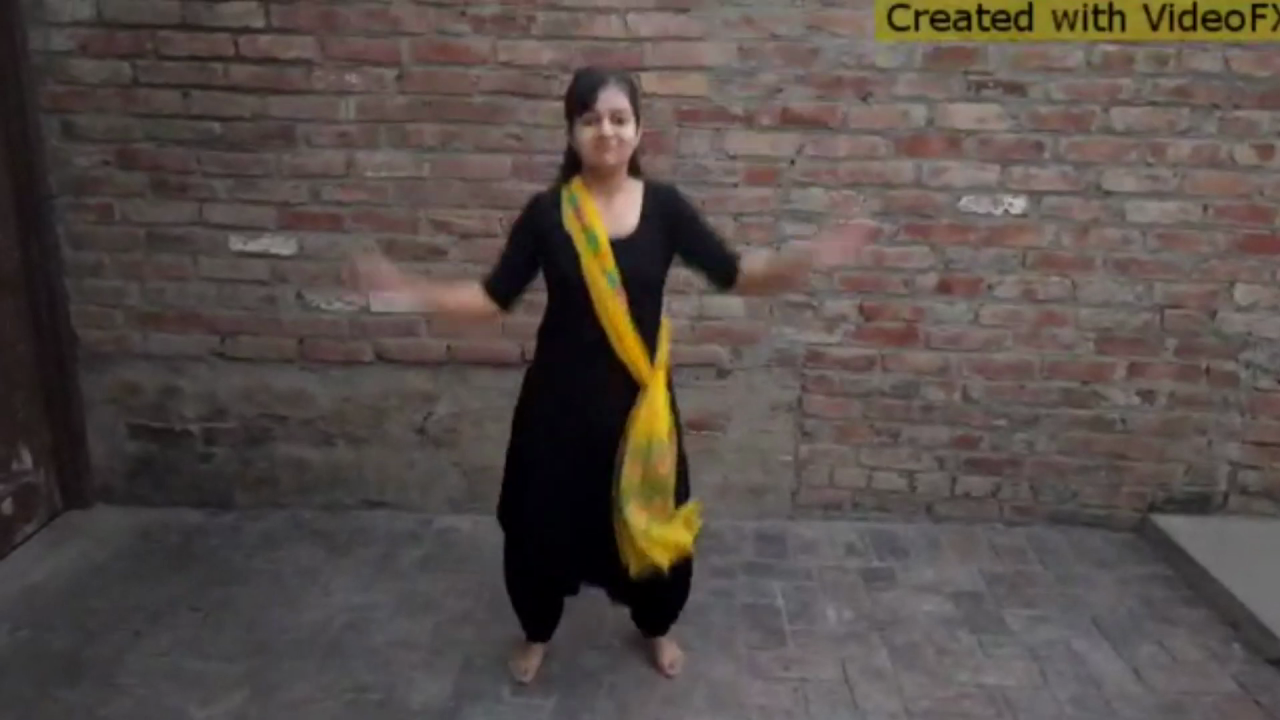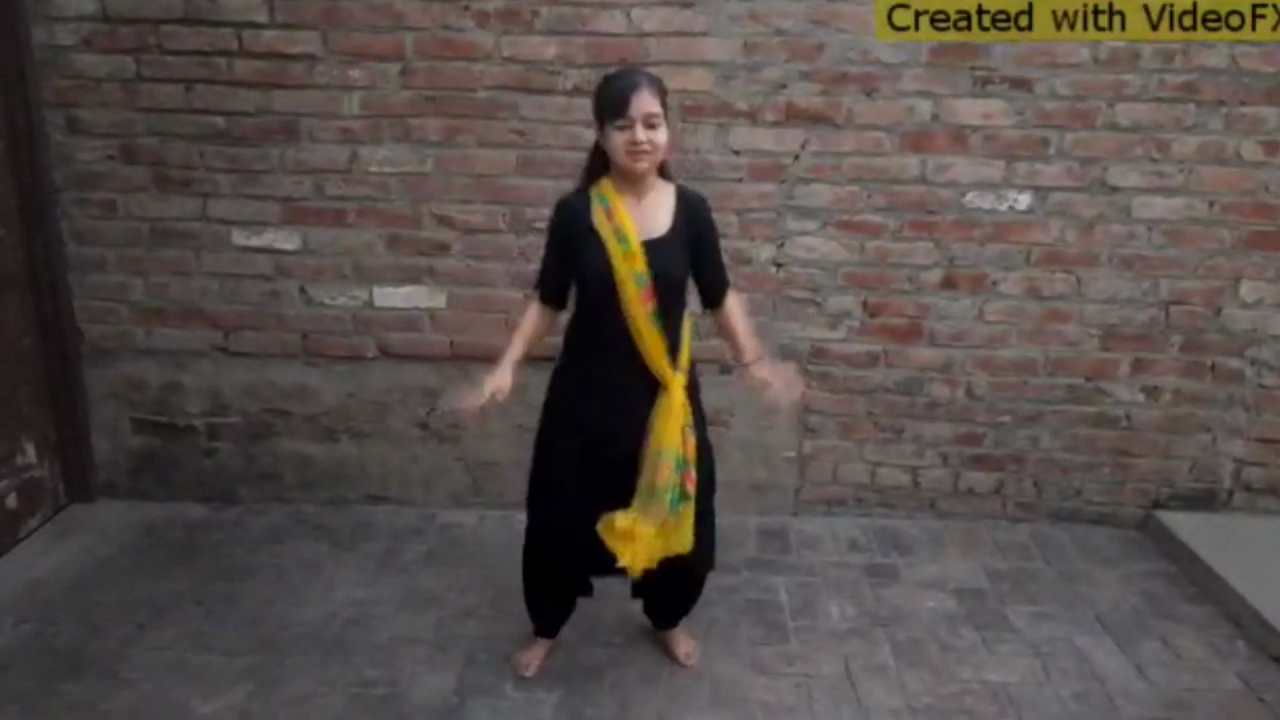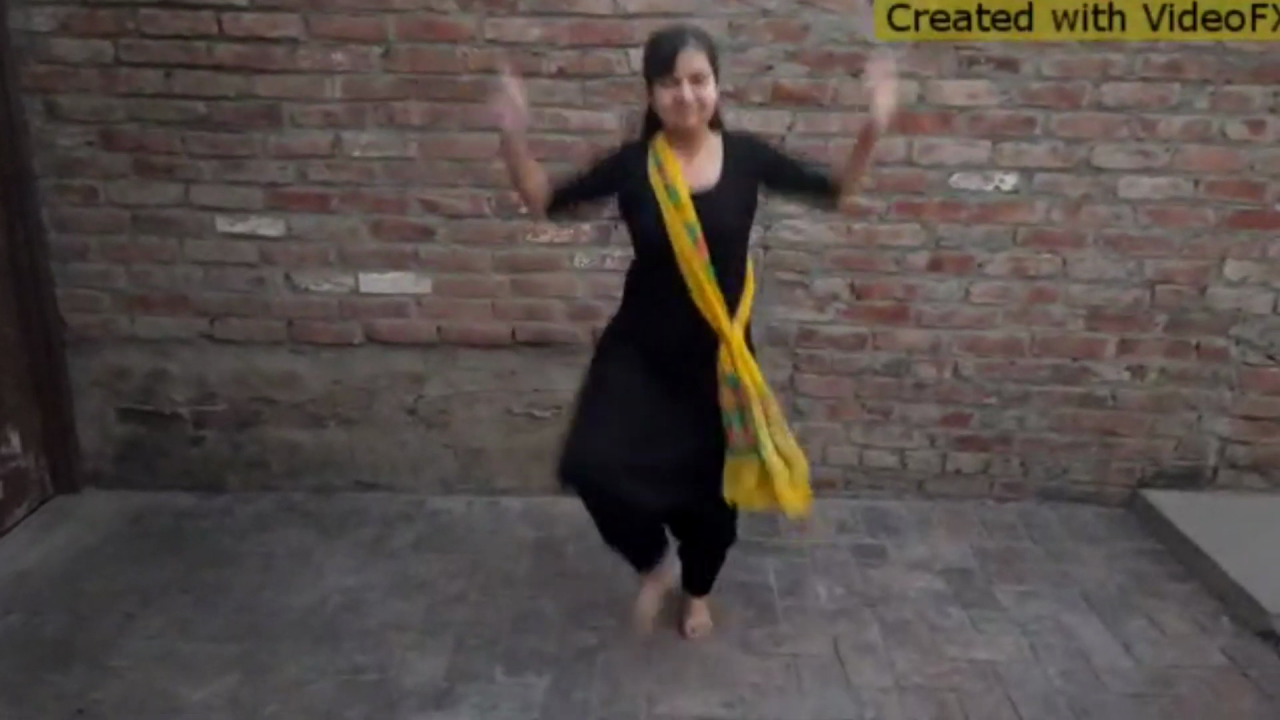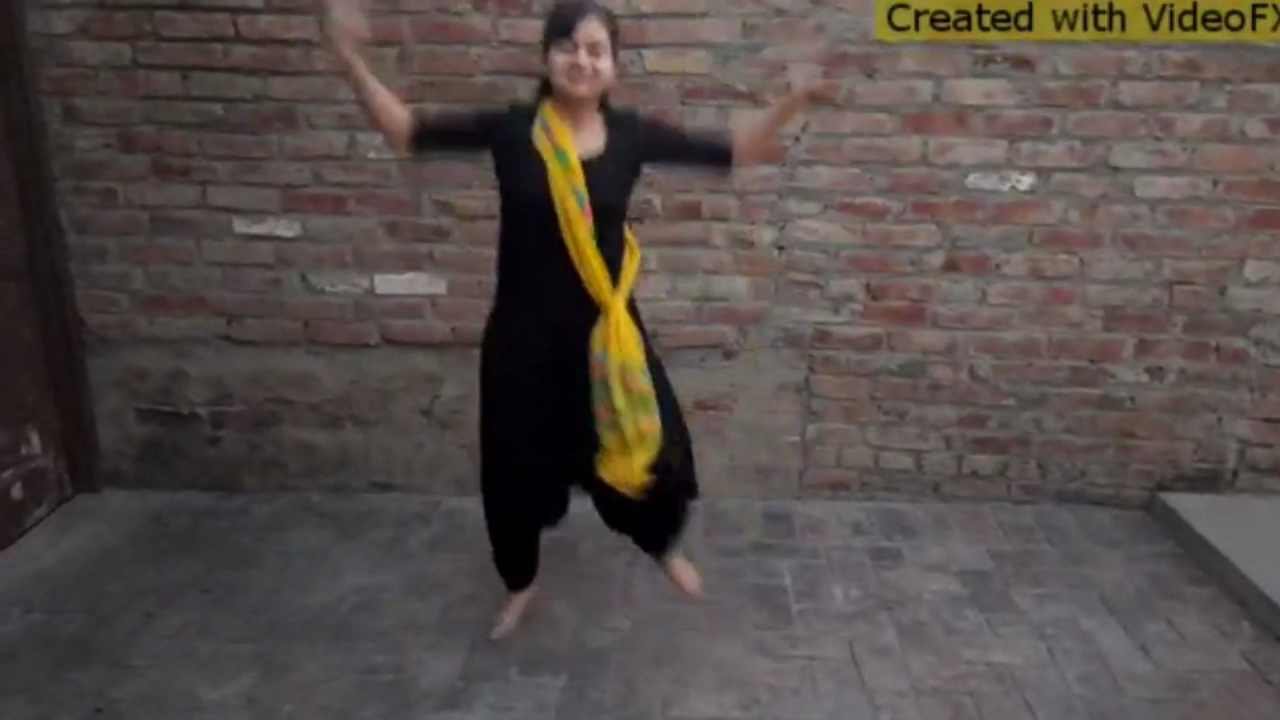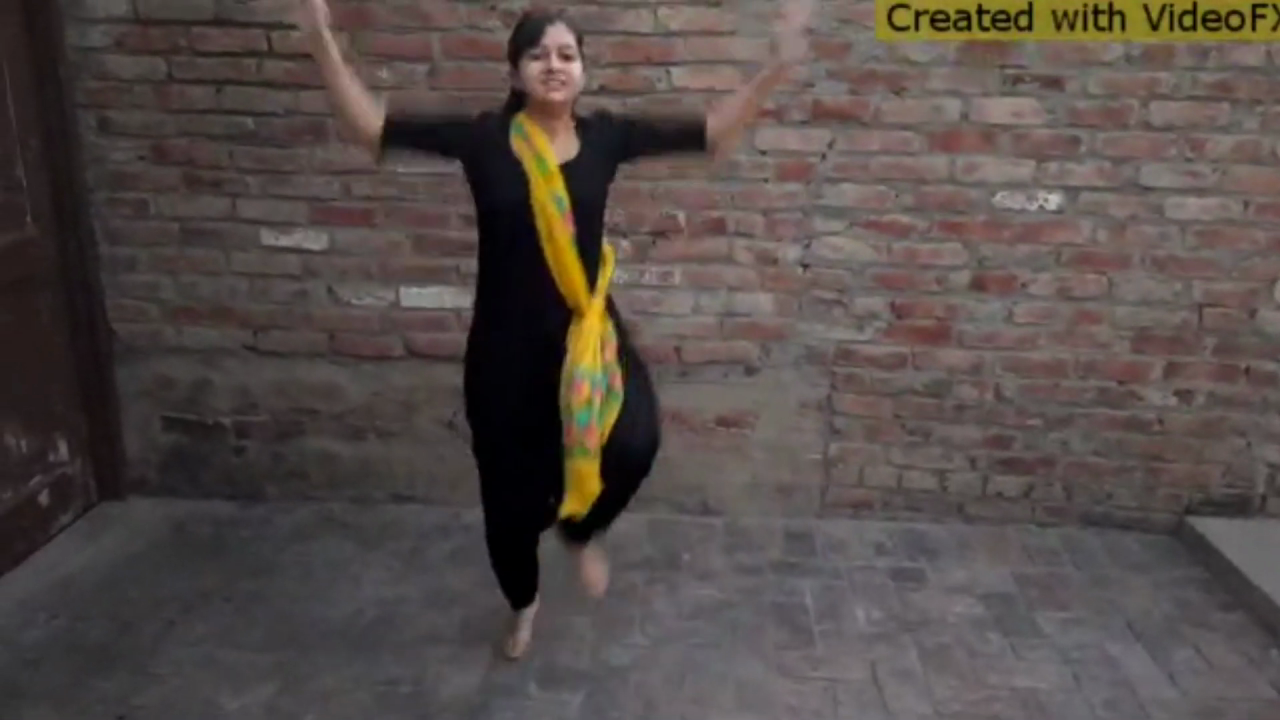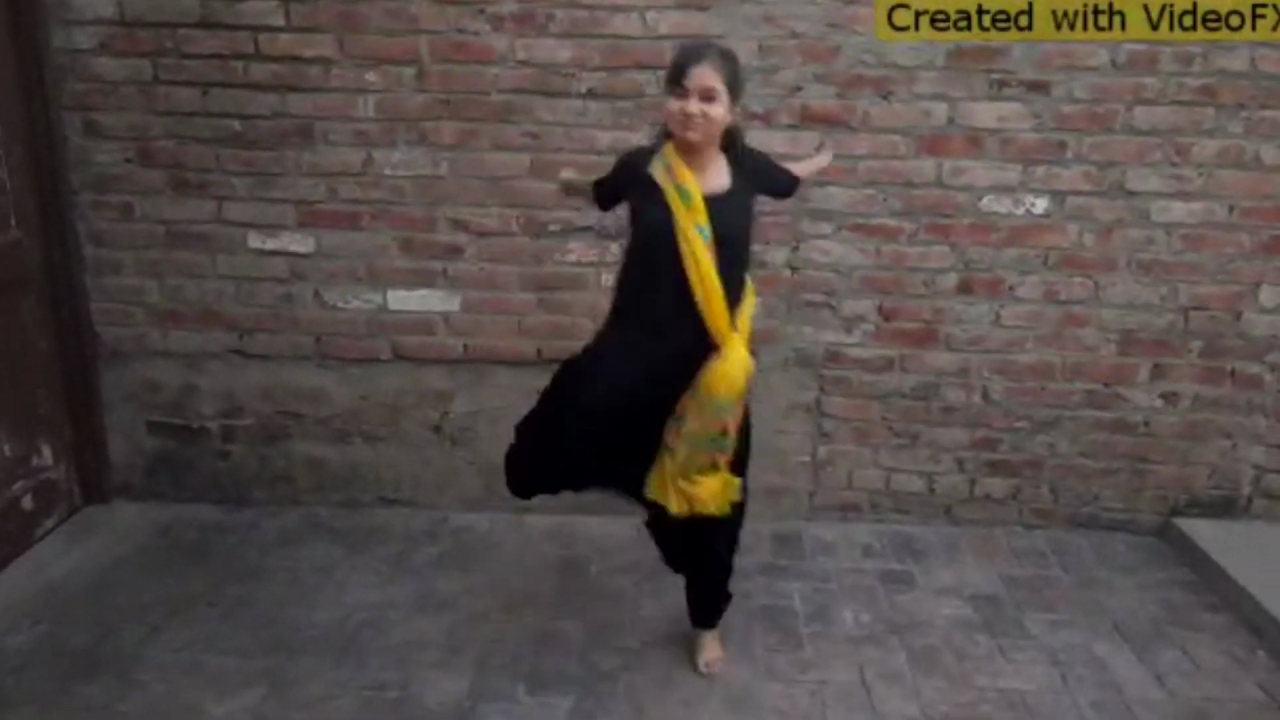
dt=0.7s
person 1, frame 1
left shoulder: (665, 206)
right shoulder: (546, 212)
left elbow: (735, 274)
right elbow: (494, 294)
left wrist: (801, 263)
right wrist: (414, 292)
left hip: (639, 402)
right hip: (560, 399)
left knee: (657, 530)
right knee: (537, 532)
left ankle: (657, 628)
right ankle: (537, 634)
person 1, frame 2
left shoulder: (691, 210)
right shoulder: (575, 211)
left elbow: (719, 294)
right elbow: (547, 300)
left wrist: (754, 359)
right wrist: (506, 367)
left hip: (665, 402)
right hip: (584, 400)
left knee: (685, 534)
right knee: (559, 527)
left ankle: (671, 618)
right ankle: (545, 628)
person 1, frame 3
left shoulder: (748, 154)
right shoulder: (630, 163)
left elbow: (835, 188)
right elbow: (545, 202)
left wrist: (874, 128)
right wrist: (514, 138)
left hip: (716, 353)
right hip: (639, 351)
left knee: (710, 485)
right knee: (598, 468)
left ankle: (697, 589)
right ankle: (654, 562)
person 1, frame 4
left shoulder: (632, 134)
right shoulder: (510, 130)
left elbow: (730, 156)
right elbow: (408, 134)
left wrist: (789, 106)
right wrist: (355, 64)
left hip: (605, 331)
right hip: (523, 334)
left knee: (656, 458)
right knee: (516, 470)
left ankle: (664, 544)
right ankle: (520, 582)
person 1, frame 5
left shoulder: (607, 134)
right shoulder: (481, 138)
left elbow: (709, 133)
right elbow: (369, 128)
left wrist: (777, 64)
left hip: (586, 333)
right hip: (506, 343)
left knee: (629, 444)
right knee: (511, 487)
left ankle: (584, 532)
right ankle: (524, 602)
person 1, frame 6
left shoulder: (747, 168)
right shoulder: (641, 168)
right elbow: (603, 193)
left wrist: (811, 167)
right wrist: (574, 184)
left hip: (711, 365)
right hip: (631, 356)
left knee: (712, 503)
right knee: (559, 447)
left ankle: (707, 624)
